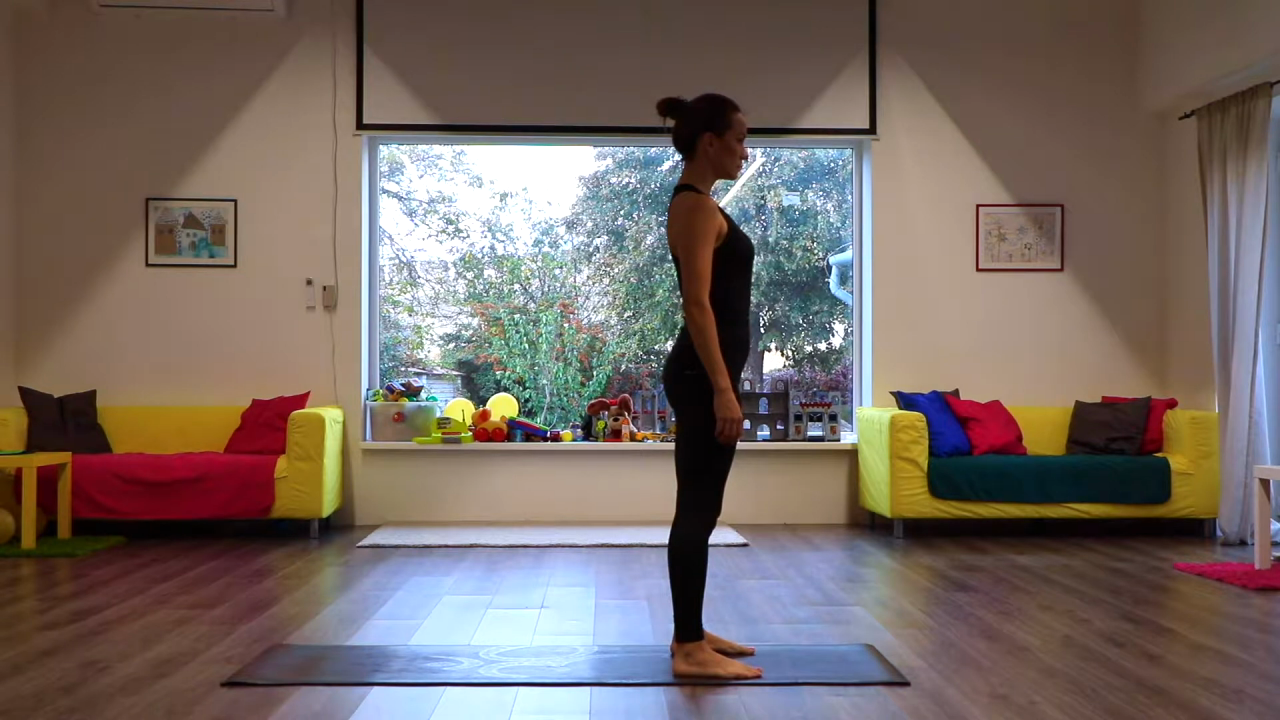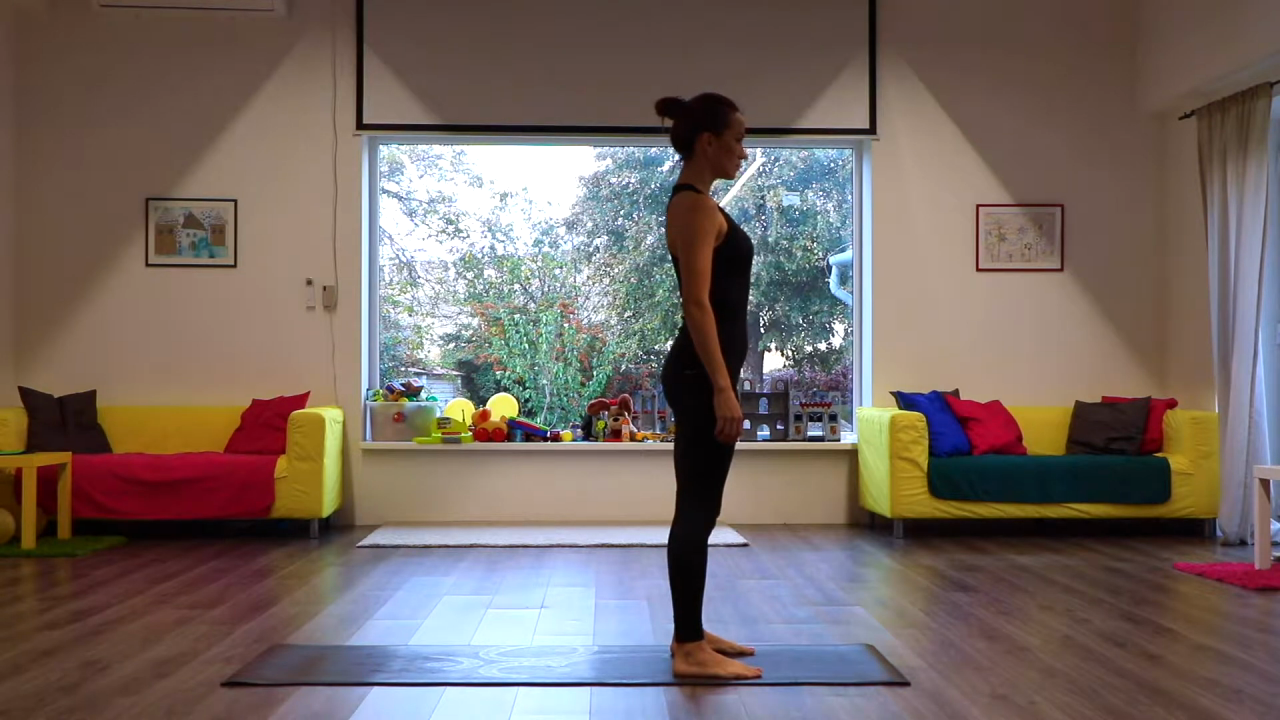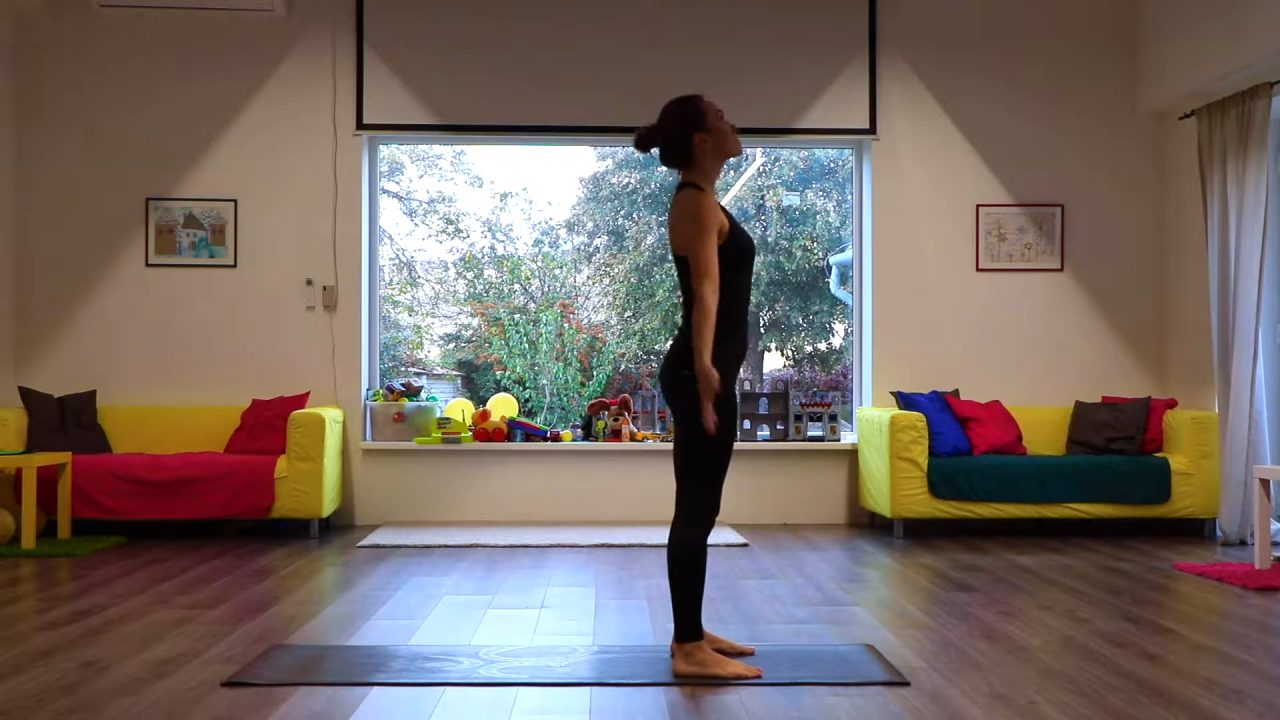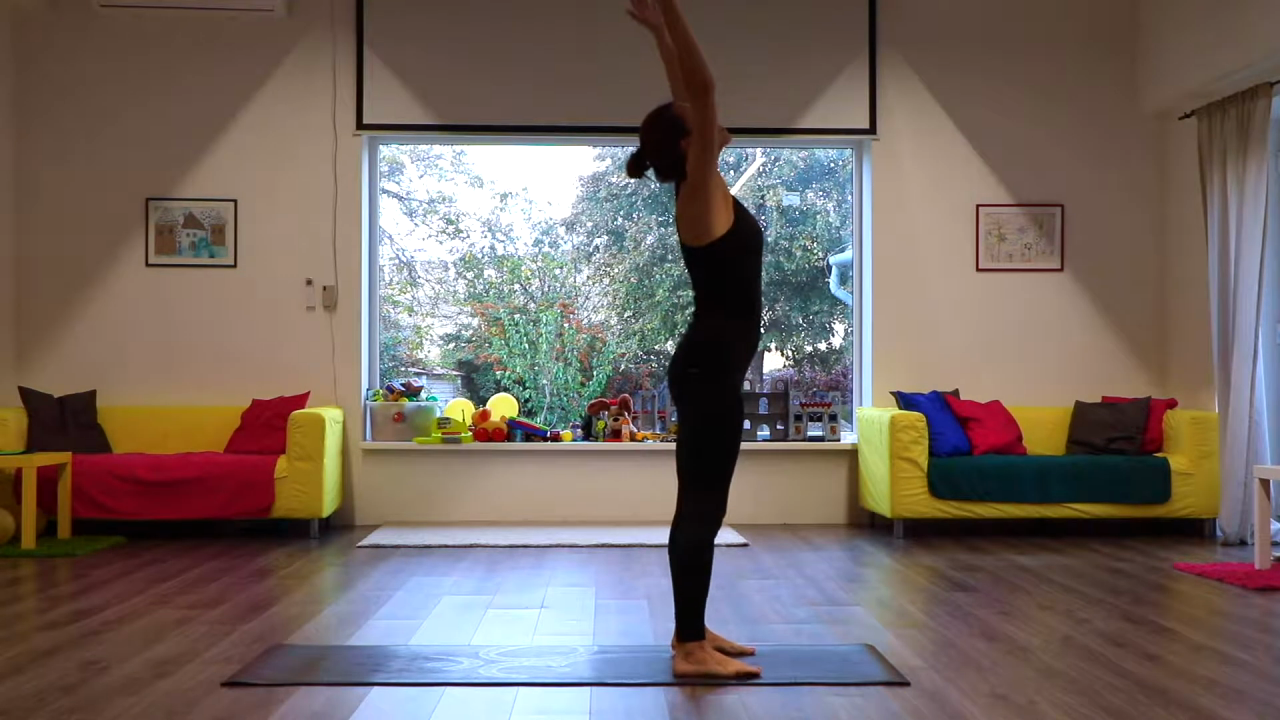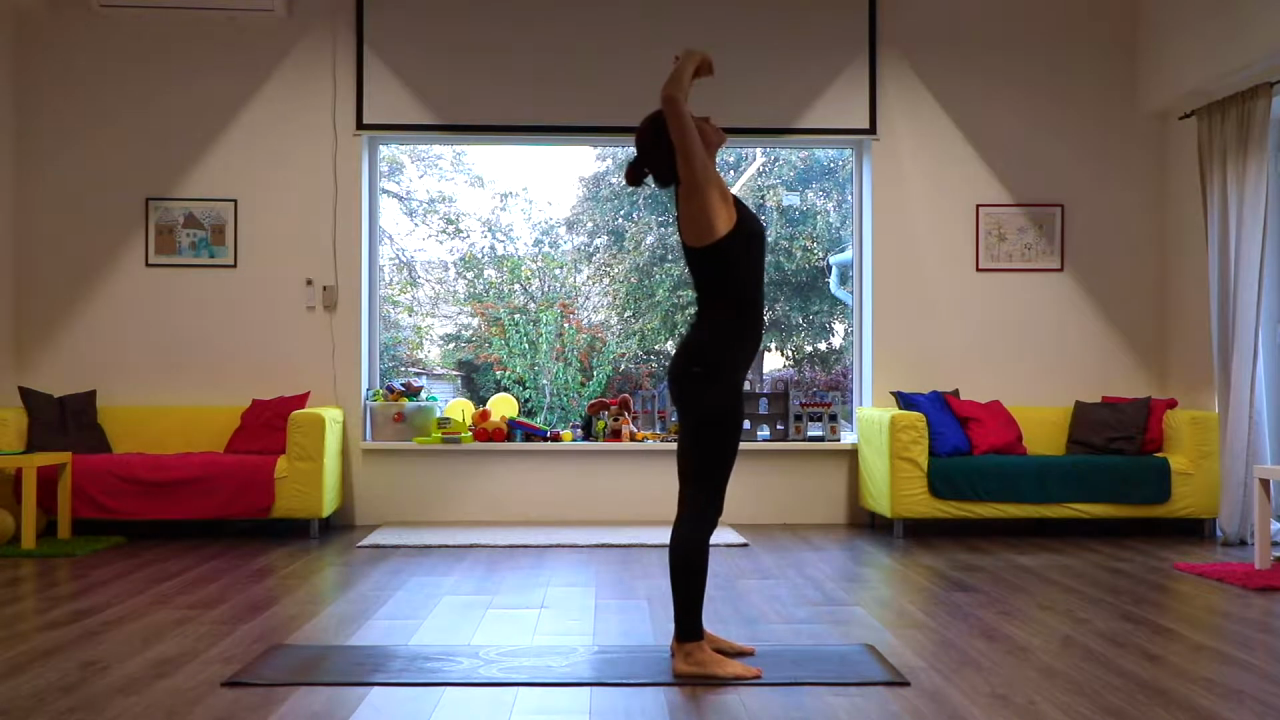
dt=1s
person 1, frame 1
left shoulder: (698, 202)
right shoulder: (695, 204)
right elbow: (698, 305)
right wrist: (722, 389)
left hip: (706, 371)
right hip: (704, 375)
left knee: (700, 508)
right knee: (698, 510)
left ankle: (691, 633)
right ankle: (690, 649)
person 1, frame 2
left shoulder: (696, 202)
right shoulder: (694, 205)
right elbow: (698, 304)
right wrist: (722, 389)
left hip: (703, 371)
right hip: (702, 375)
left knee: (699, 508)
right knee: (697, 510)
left ankle: (691, 633)
right ankle: (689, 649)
person 1, frame 3
left shoulder: (698, 199)
right shoulder: (697, 202)
right elbow: (706, 290)
right wrist: (704, 364)
left hip: (705, 368)
right hip: (700, 370)
left knee: (698, 509)
right knee: (696, 510)
left ankle: (691, 633)
right ankle: (689, 649)
person 1, frame 4
left shoulder: (703, 189)
right shoulder: (701, 190)
left elbow: (687, 94)
right elbow: (699, 88)
left hip: (710, 367)
right hip: (711, 370)
left knee: (700, 506)
right knee: (701, 508)
left ankle: (693, 632)
right ankle: (691, 648)
person 1, frame 5
left shoulder: (707, 190)
right shoulder: (700, 189)
left elbow: (676, 109)
right elbow: (671, 103)
left wrist: (689, 70)
right wrist: (687, 64)
left hip: (712, 368)
right hip: (711, 371)
left knee: (701, 508)
right knee: (698, 509)
left ankle: (692, 633)
right ankle: (690, 650)
